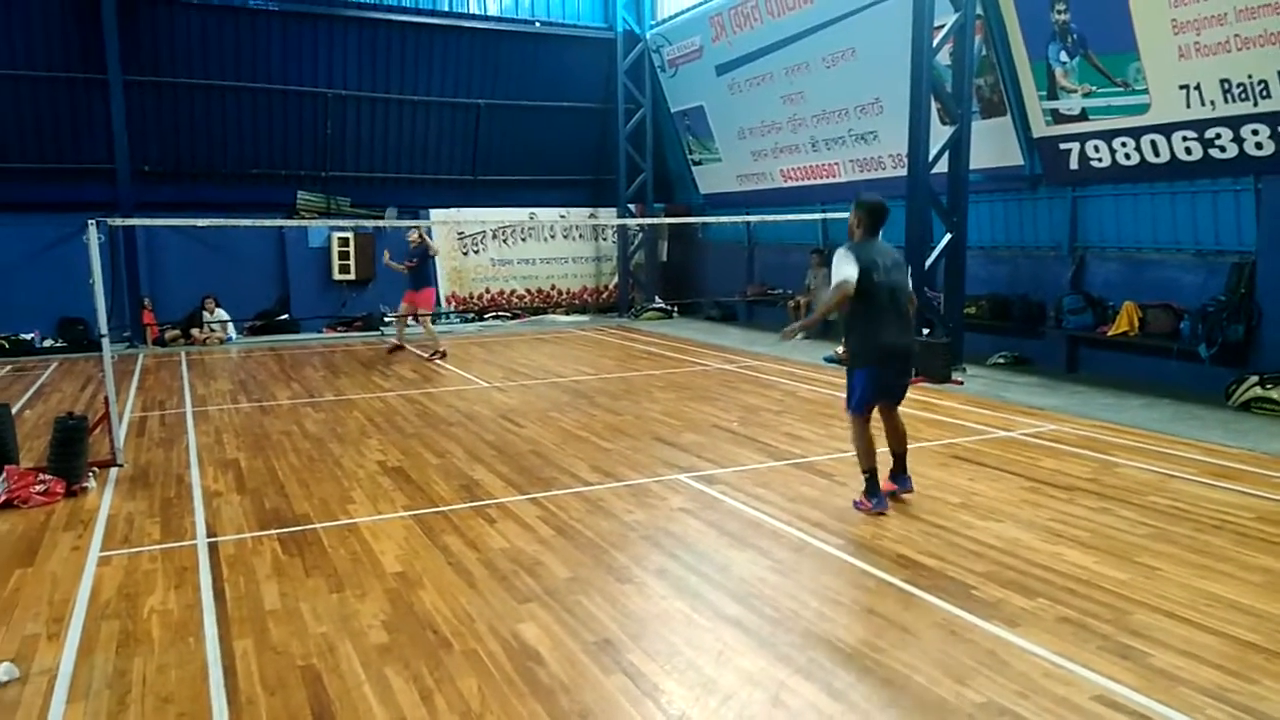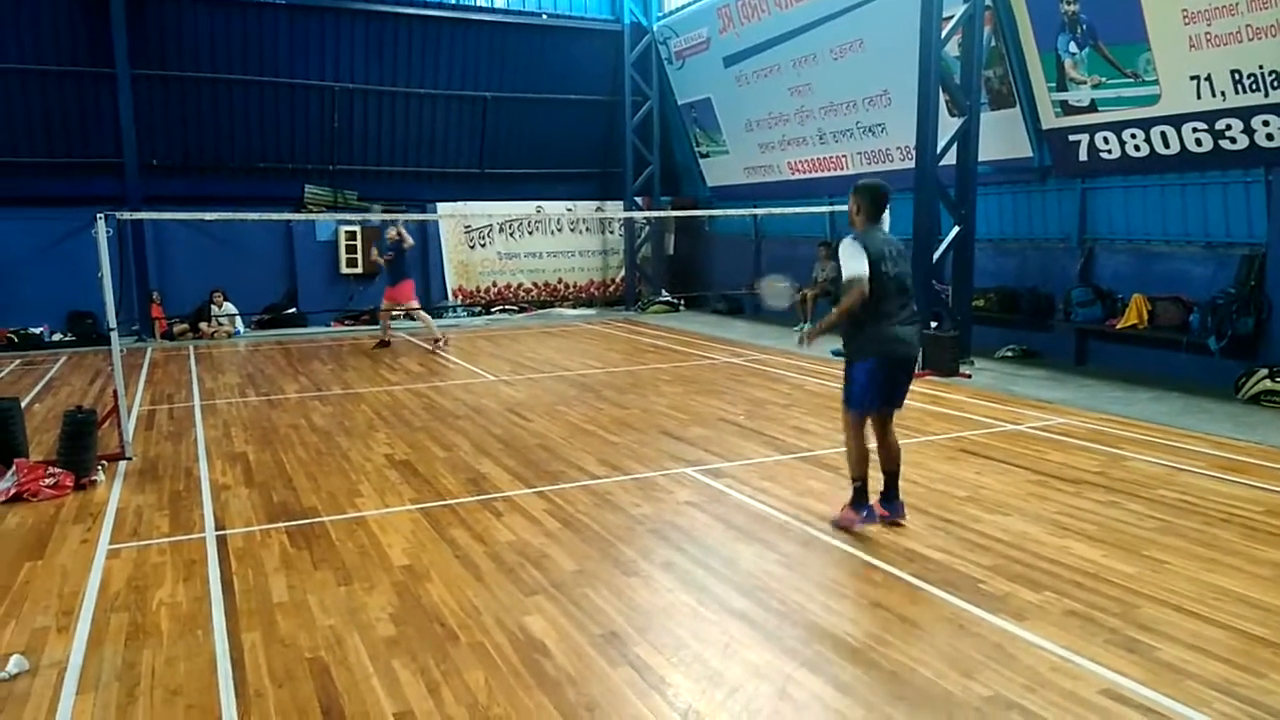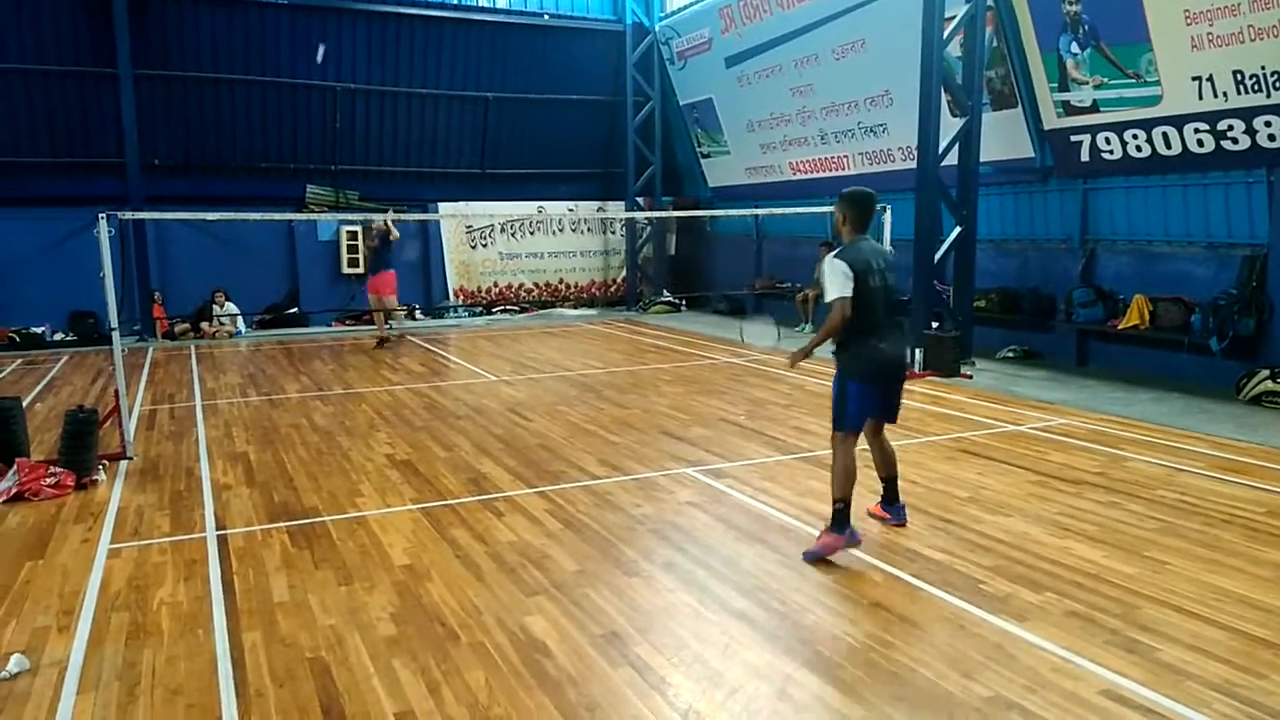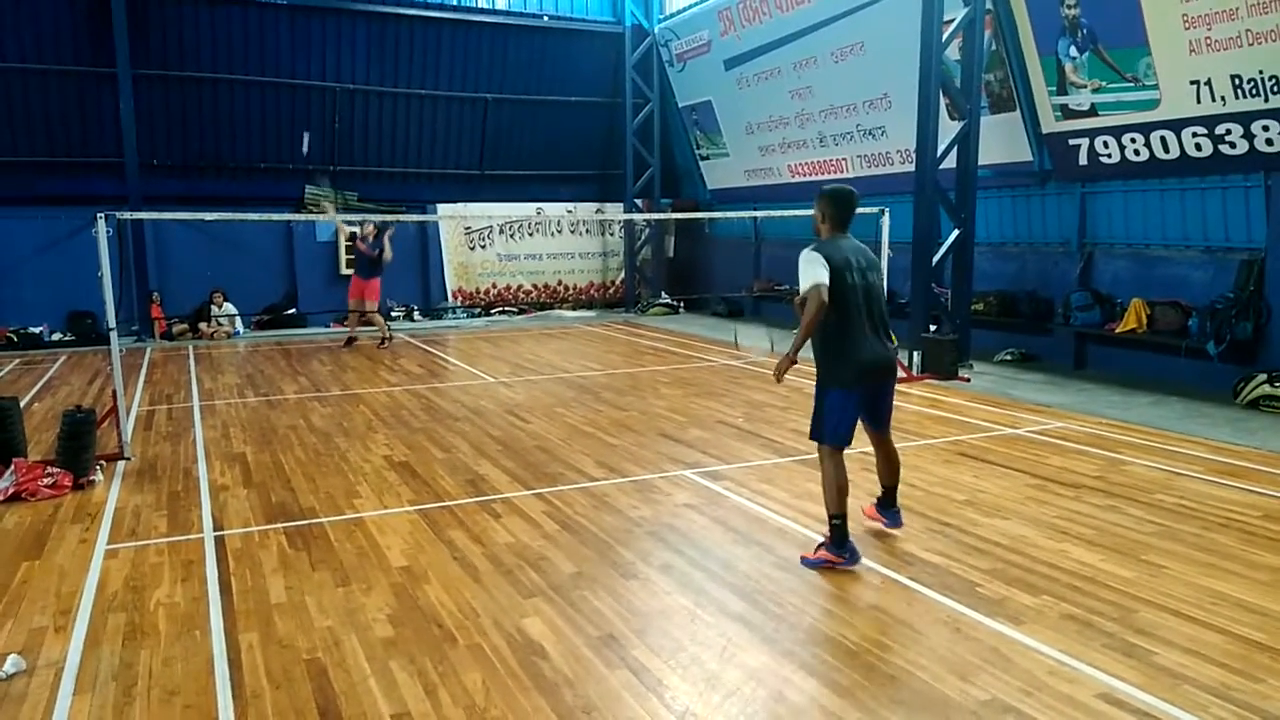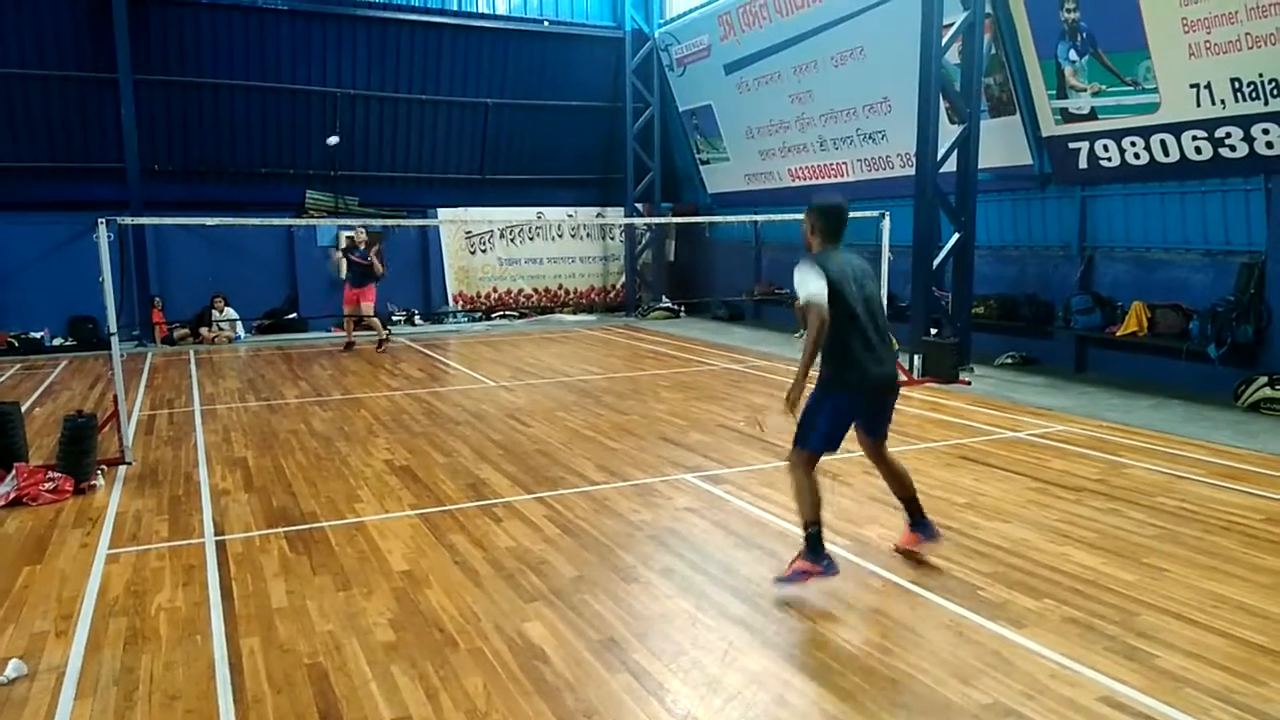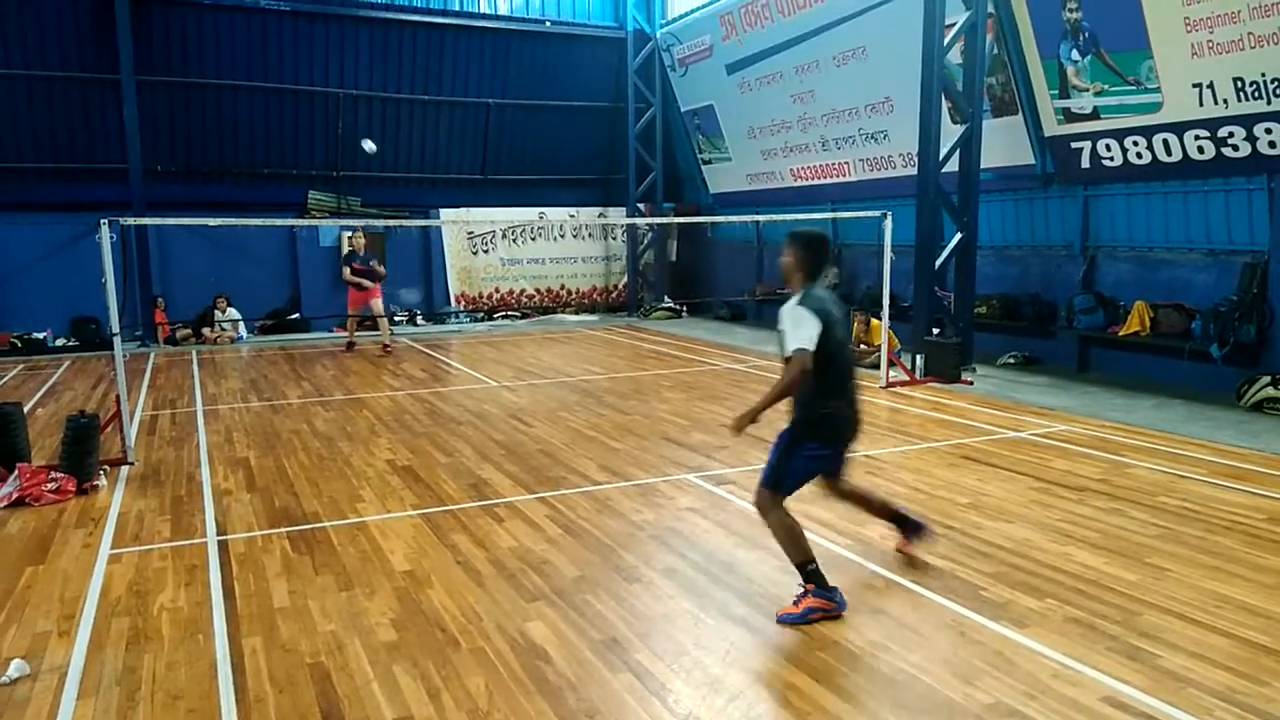
dt=0.2s
person 1, frame 1
left shoulder: (849, 254)
right shoulder: (896, 257)
left elbow: (844, 293)
right elbow: (911, 302)
left wrist: (803, 324)
left hip: (869, 350)
right hip: (903, 348)
left knee: (860, 420)
right knee: (889, 412)
left ankle: (873, 493)
right ankle: (900, 477)
person 1, frame 2
left shoulder: (853, 244)
right shoulder: (896, 247)
left elbow: (859, 293)
left wrist: (823, 326)
left hip: (873, 347)
right hip: (906, 344)
left knee: (854, 422)
right knee: (883, 424)
left ankle: (859, 504)
right ankle: (891, 502)
person 1, frame 3
left shoulder: (839, 260)
right shoulder: (884, 256)
left elbow: (842, 314)
left wrist: (808, 348)
left hip: (861, 362)
right hip: (894, 357)
left knee: (844, 440)
right knee: (875, 431)
left ankle: (840, 527)
right ankle: (892, 505)
person 1, frame 4
left shoulder: (815, 254)
right shoulder: (866, 255)
left elbow: (818, 302)
left wrist: (793, 352)
left hip: (843, 367)
right hip: (882, 360)
left knee: (830, 450)
right knee: (880, 436)
left ankle: (839, 544)
right ankle: (888, 508)
person 1, frame 5
left shoulder: (809, 268)
right shoulder: (860, 265)
left elbow: (819, 317)
left wrist: (801, 376)
left hip: (843, 380)
right hip: (882, 376)
left knee: (801, 461)
right knee: (876, 452)
left ankle: (814, 554)
right ankle: (919, 525)
person 1, frame 6
left shoulder: (797, 310)
right shoulder: (828, 301)
left elbow: (800, 369)
left wrist: (754, 412)
left hip: (817, 422)
right hip: (840, 416)
left knee: (768, 501)
right knee: (833, 483)
left ankle: (820, 593)
right ankle: (910, 527)
